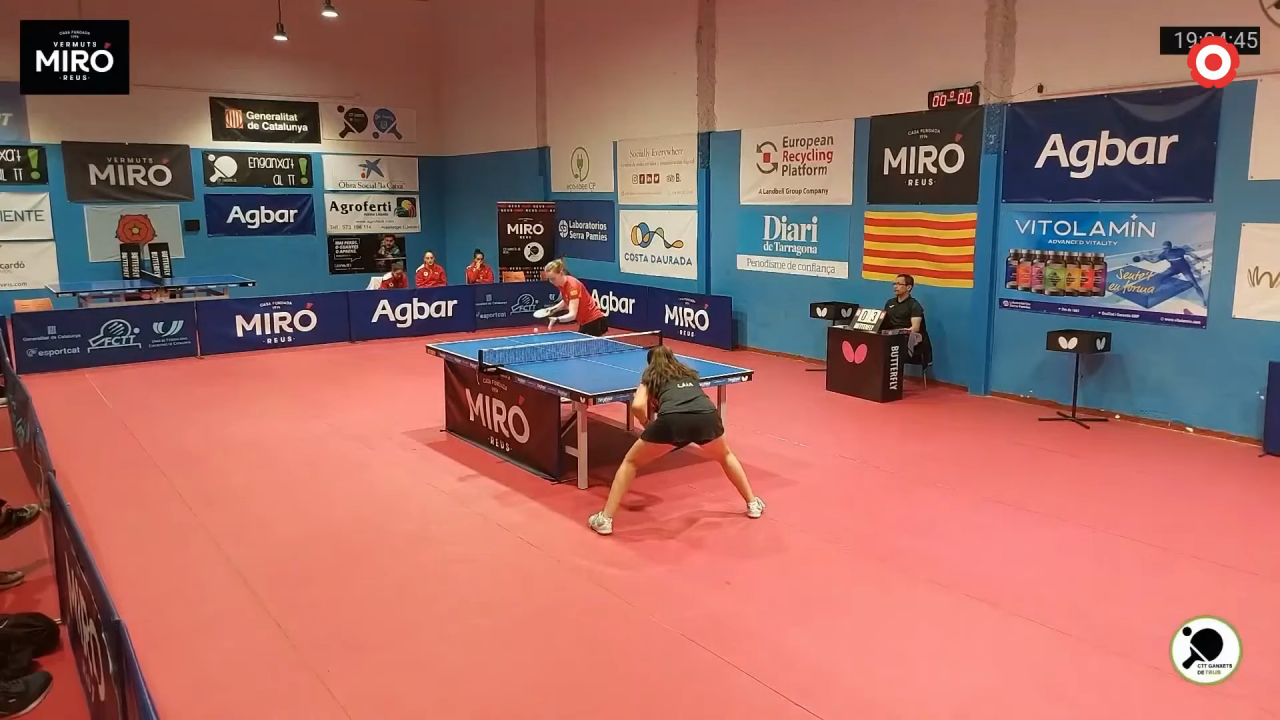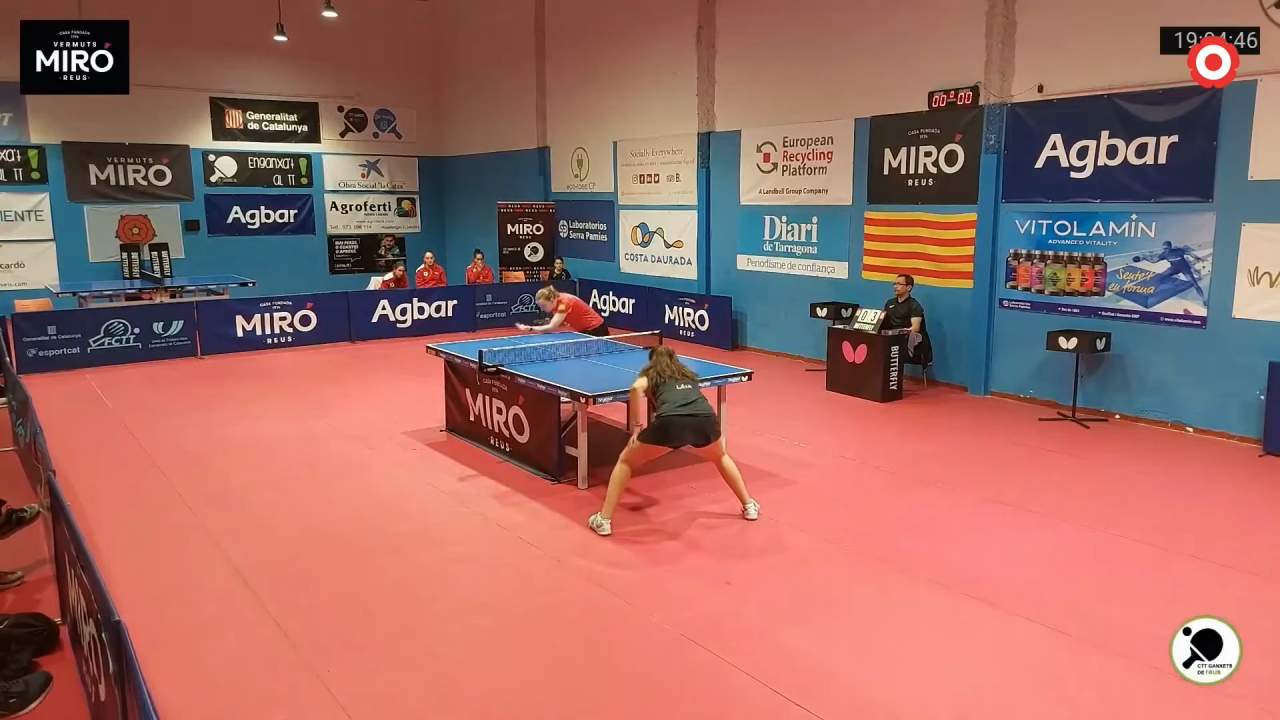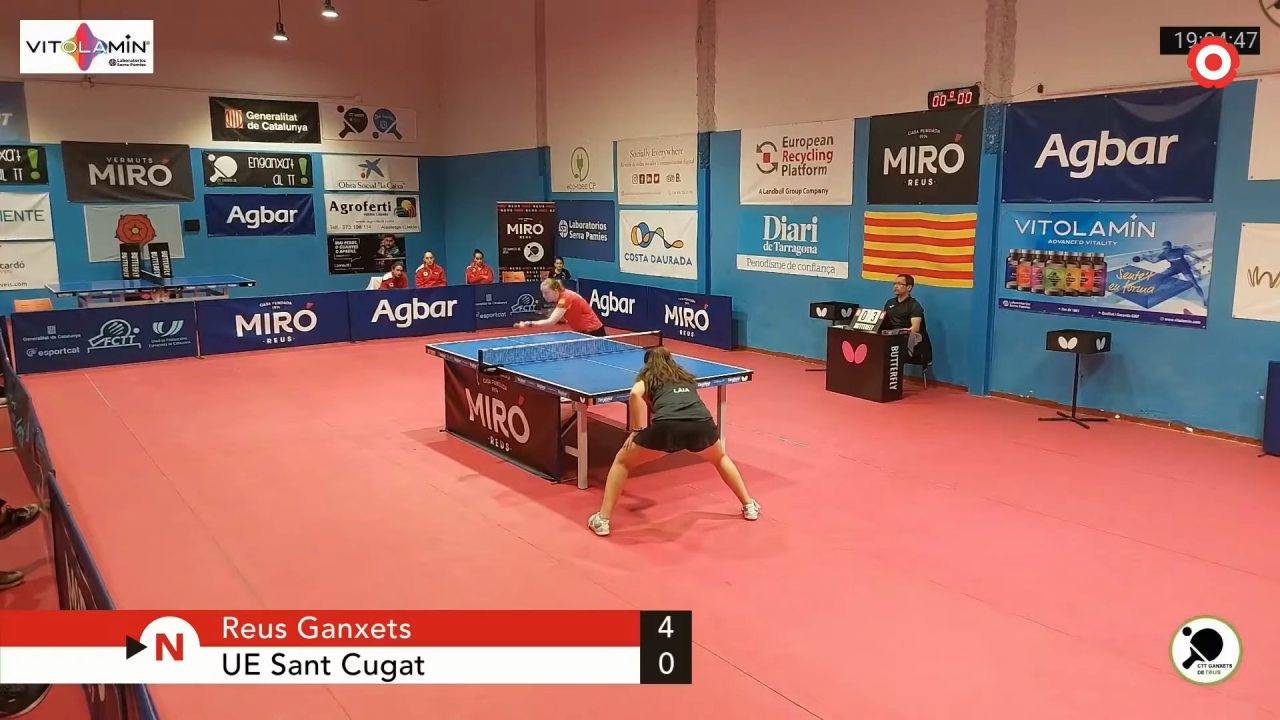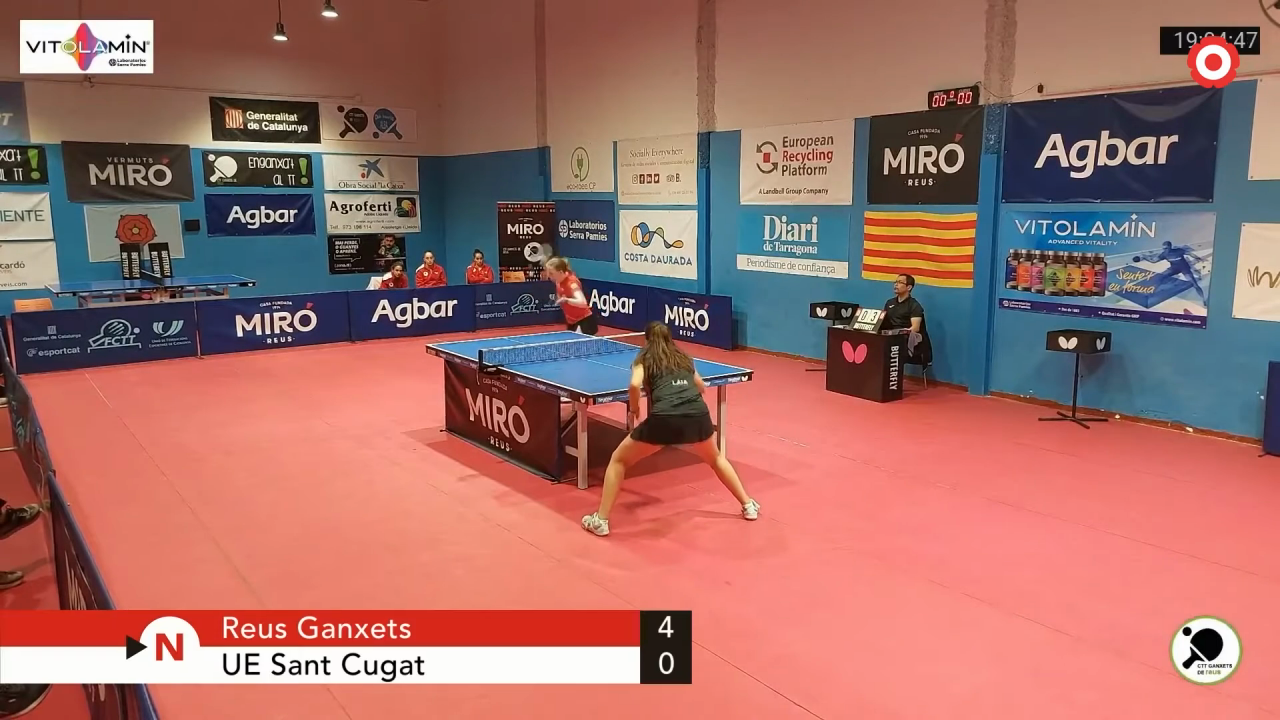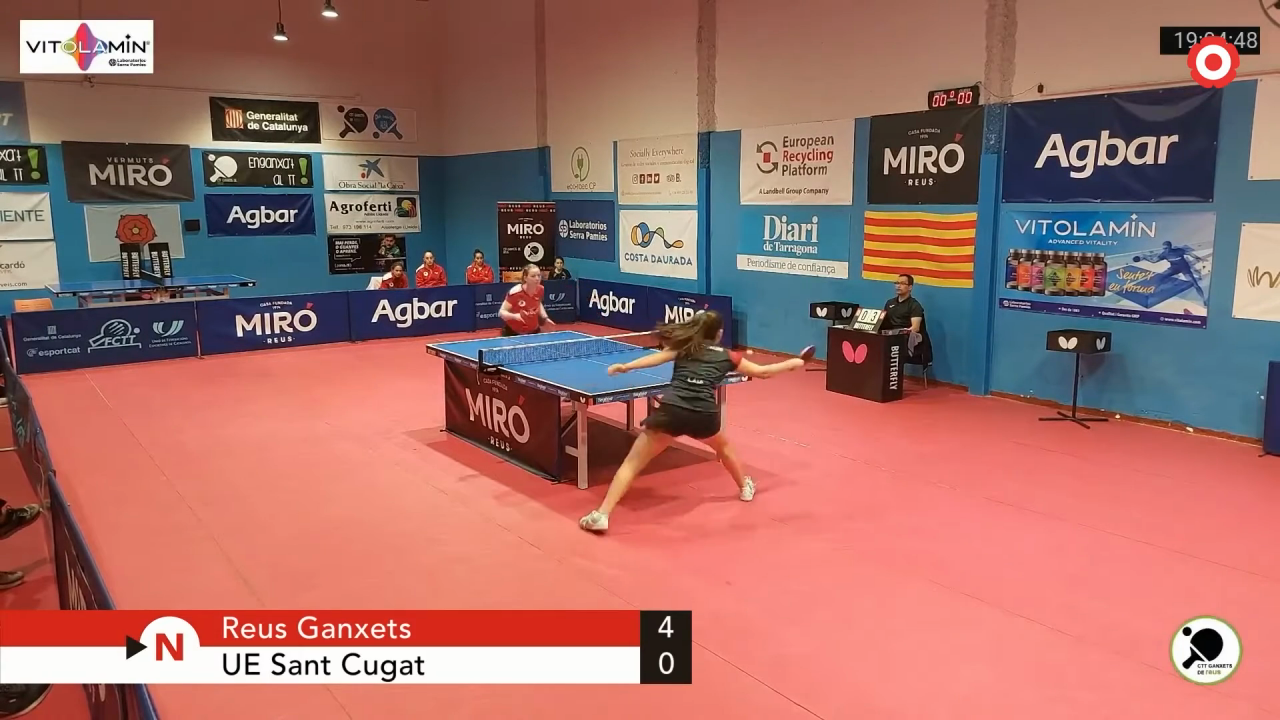
dt=0.7s
person 1, frame 1
left shoulder: (650, 376)
right shoulder: (689, 373)
left elbow: (637, 406)
left wrist: (646, 423)
left hip: (672, 420)
right hip: (707, 416)
left knee: (630, 461)
right knee: (725, 456)
left ankle: (605, 519)
right ankle: (752, 504)
person 1, frame 2
left shoulder: (650, 373)
right shoulder: (689, 374)
left elbow: (637, 388)
left wrist: (638, 426)
left hip: (671, 421)
right hip: (705, 418)
left knee: (626, 462)
right knee: (720, 457)
left ankle: (604, 520)
right ankle: (748, 505)
person 1, frame 3
left shoulder: (647, 376)
right shoulder: (686, 377)
left elbow: (635, 394)
left wrist: (637, 430)
left hip: (667, 426)
right hip: (701, 424)
left knee: (622, 461)
right knee: (720, 458)
left ankle: (602, 520)
right ankle: (748, 505)
person 1, frame 4
left shoulder: (644, 360)
right shoulder: (684, 359)
left elbow: (635, 385)
right elbow: (702, 390)
left wrist: (634, 411)
left hip: (664, 419)
right hip: (698, 415)
left knee: (618, 460)
right knee: (715, 458)
left ankle: (601, 520)
right ankle: (748, 506)
person 1, frame 5
left shoulder: (683, 346)
right shoulder: (727, 356)
left elbow: (656, 359)
right elbow: (760, 372)
left wrist: (624, 367)
right wrist: (793, 363)
left hip: (671, 410)
right hip: (706, 414)
left knee: (632, 463)
right knee: (723, 446)
left ankle: (602, 514)
right ankle: (745, 487)
